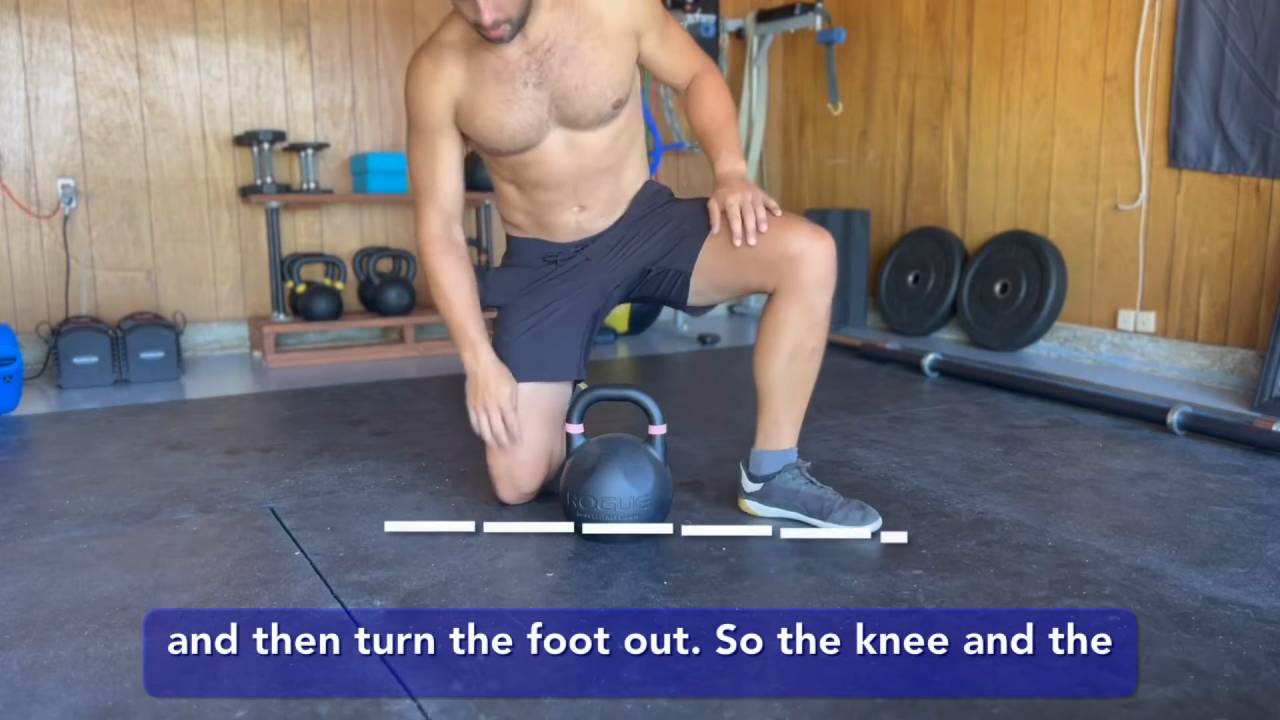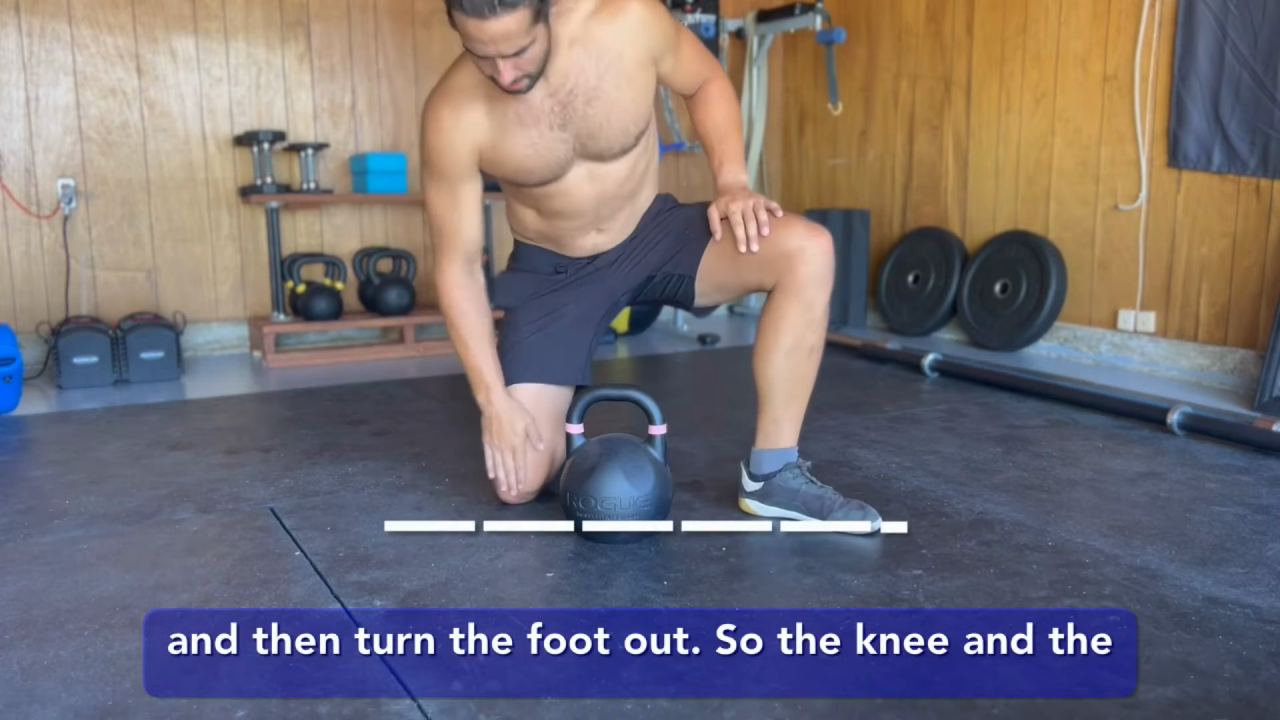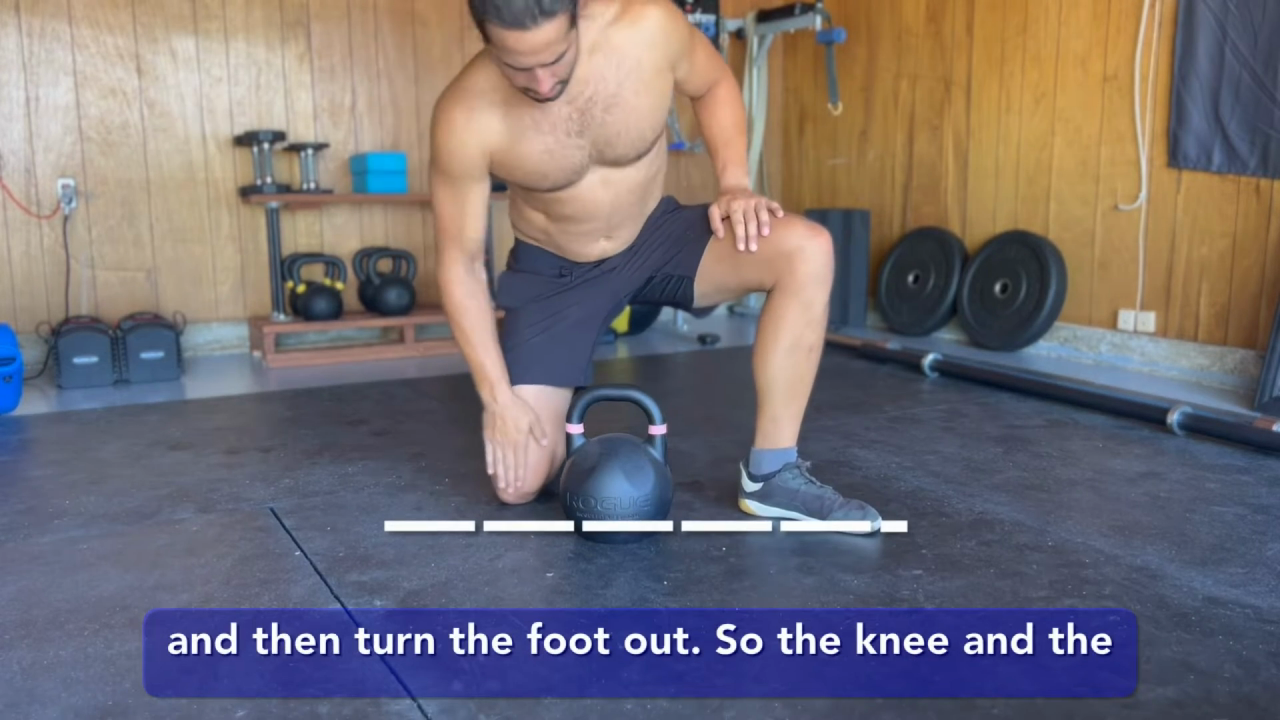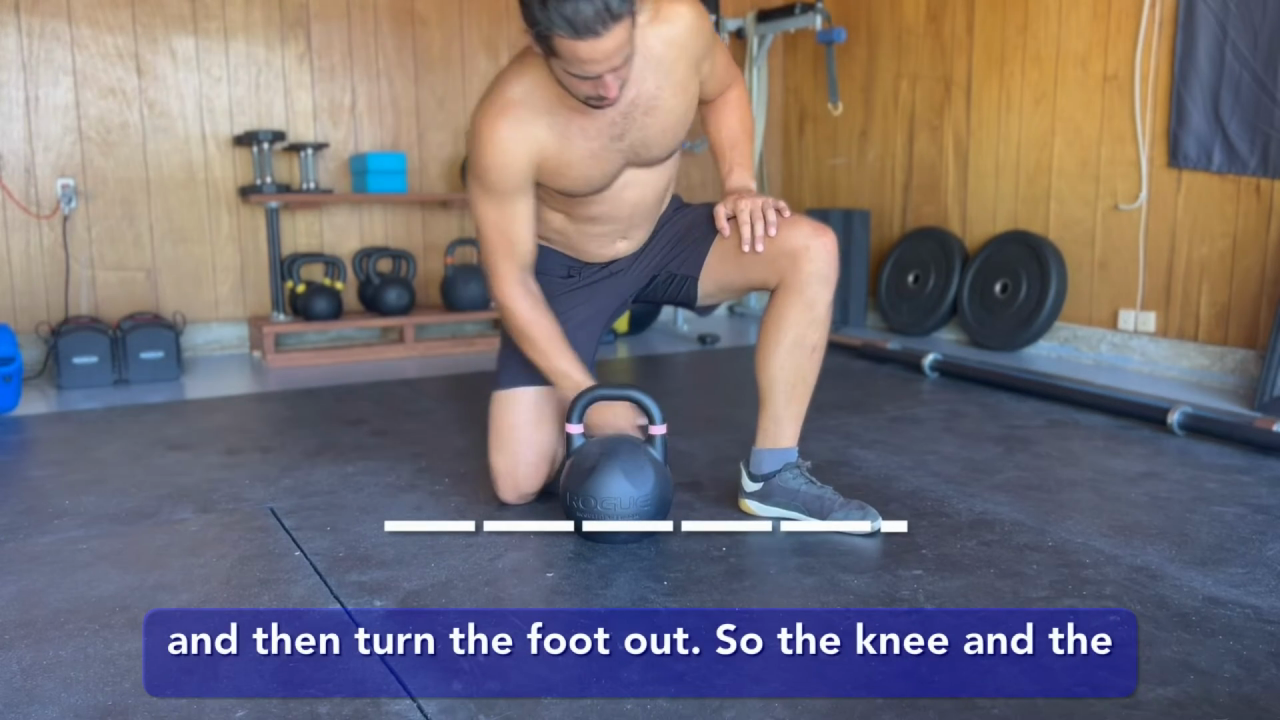
dt=0.2s
person 1, frame 1
right shoulder: (436, 73)
left elbow: (699, 78)
right elbow: (438, 227)
left wrist: (731, 171)
right wrist: (479, 361)
left hip: (645, 224)
right hip: (544, 266)
left knee: (807, 252)
right knee: (517, 483)
left ankle: (771, 474)
right ankle: (560, 409)
person 1, frame 2
right shoulder: (454, 113)
left elbow: (708, 83)
right elbow: (458, 268)
left wrist: (733, 182)
right wrist: (494, 401)
left hip: (653, 233)
right hip: (552, 273)
left knee: (806, 249)
right knee: (516, 483)
left ankle: (771, 474)
right ankle: (563, 419)
person 1, frame 3
right shoulder: (466, 117)
left elbow: (716, 86)
right elbow: (460, 264)
left wrist: (734, 183)
right wrist: (499, 396)
left hip: (656, 235)
right hip: (553, 273)
left knee: (806, 248)
right knee: (516, 482)
left ankle: (771, 473)
right ankle: (565, 419)
person 1, frame 4
right shoulder: (506, 123)
left elbow: (724, 91)
right elbow: (508, 280)
left wrist: (740, 185)
right wrist: (588, 396)
left hip: (663, 234)
right hip: (563, 269)
left knee: (811, 247)
right knee: (518, 483)
left ankle: (771, 473)
right ankle: (571, 424)
